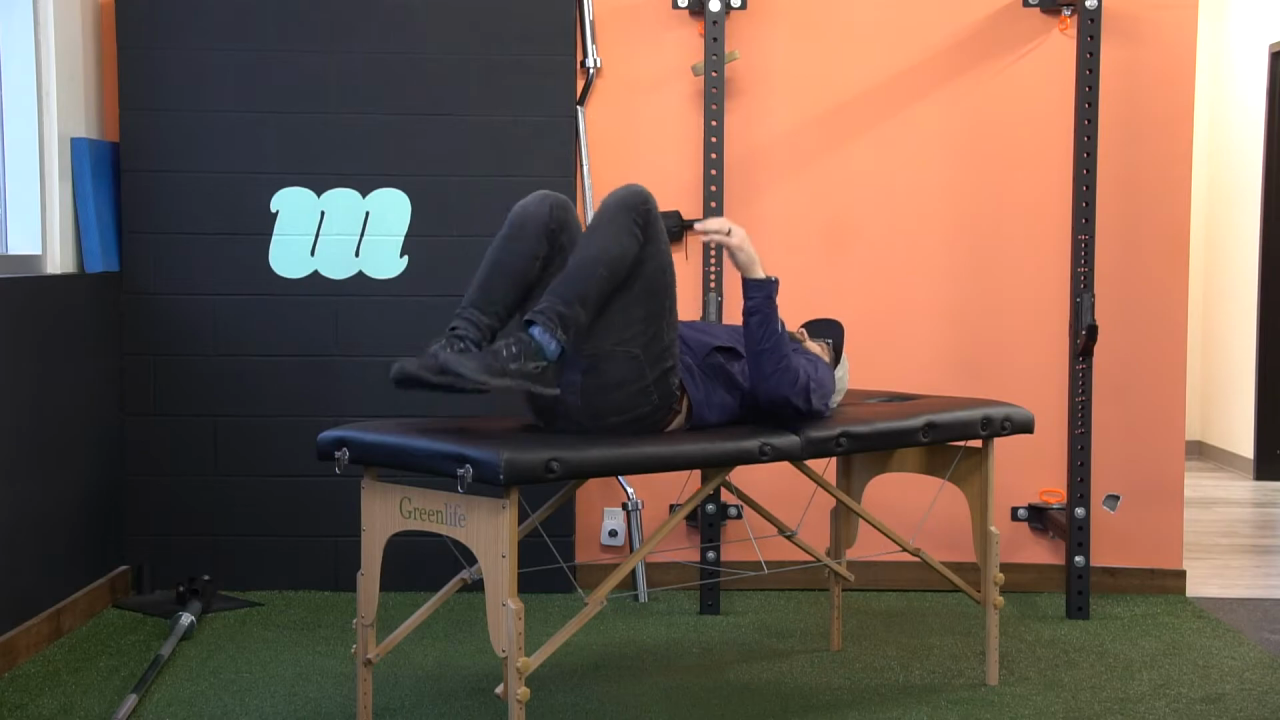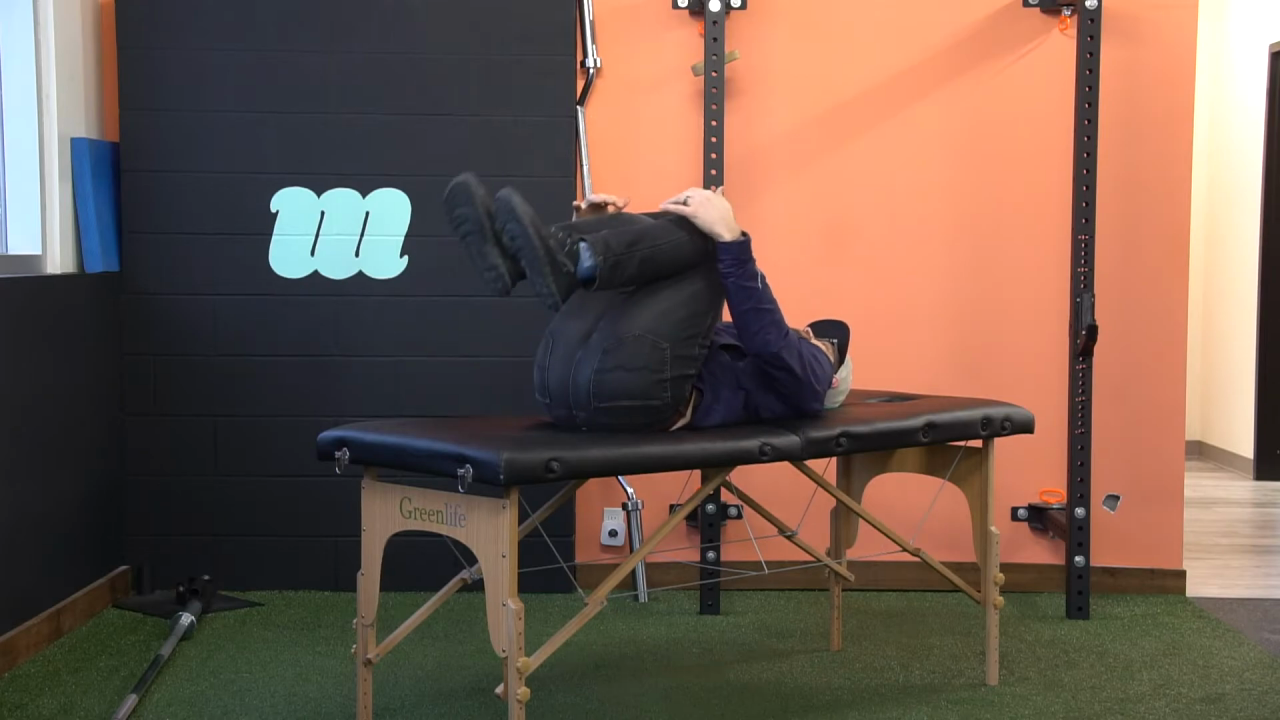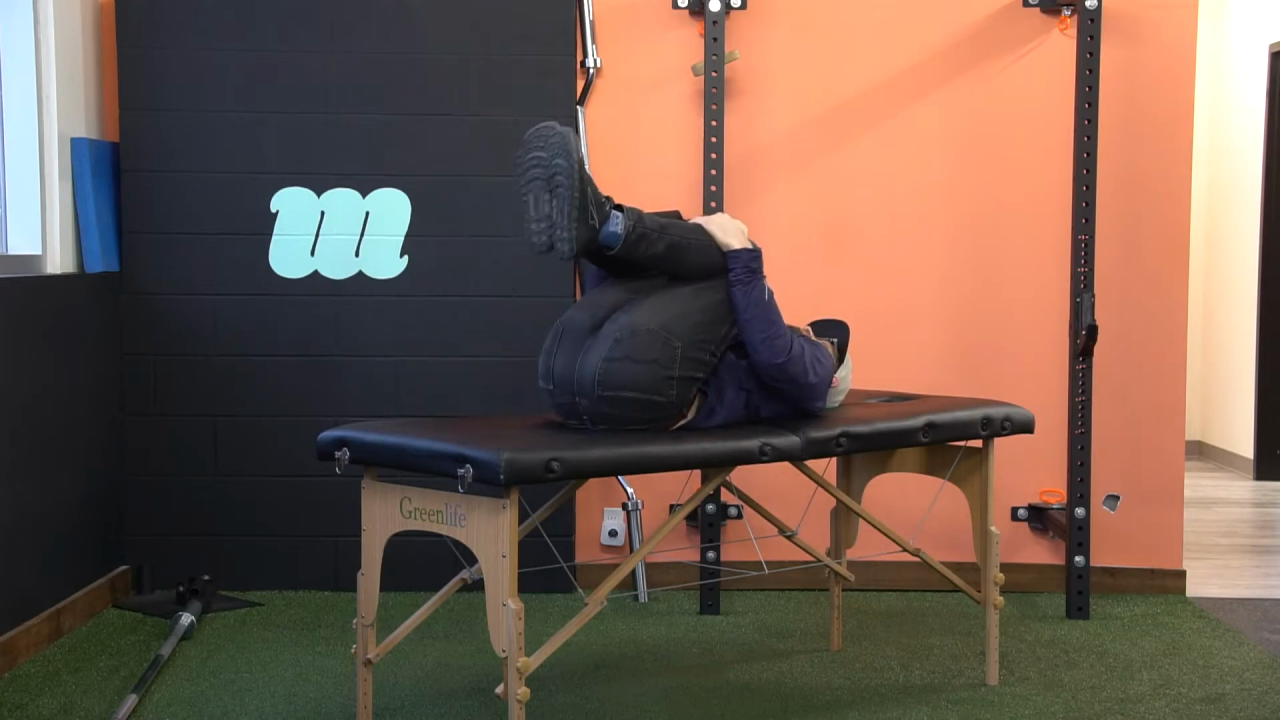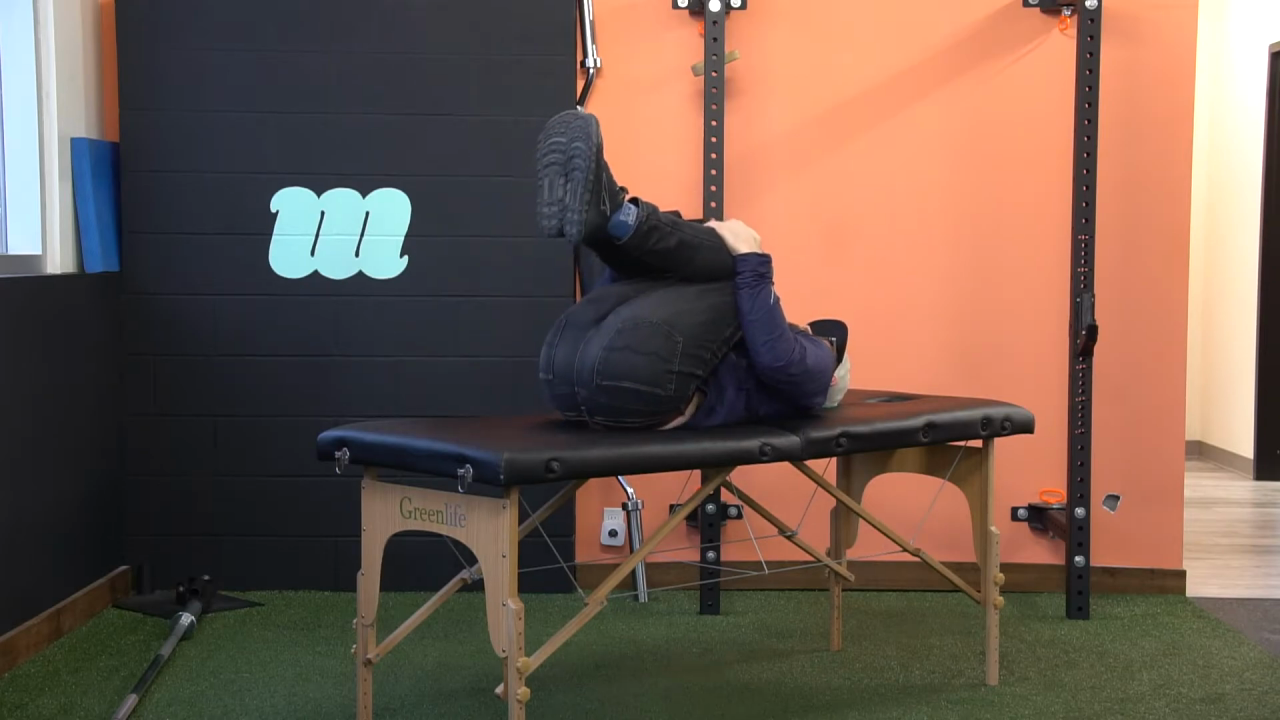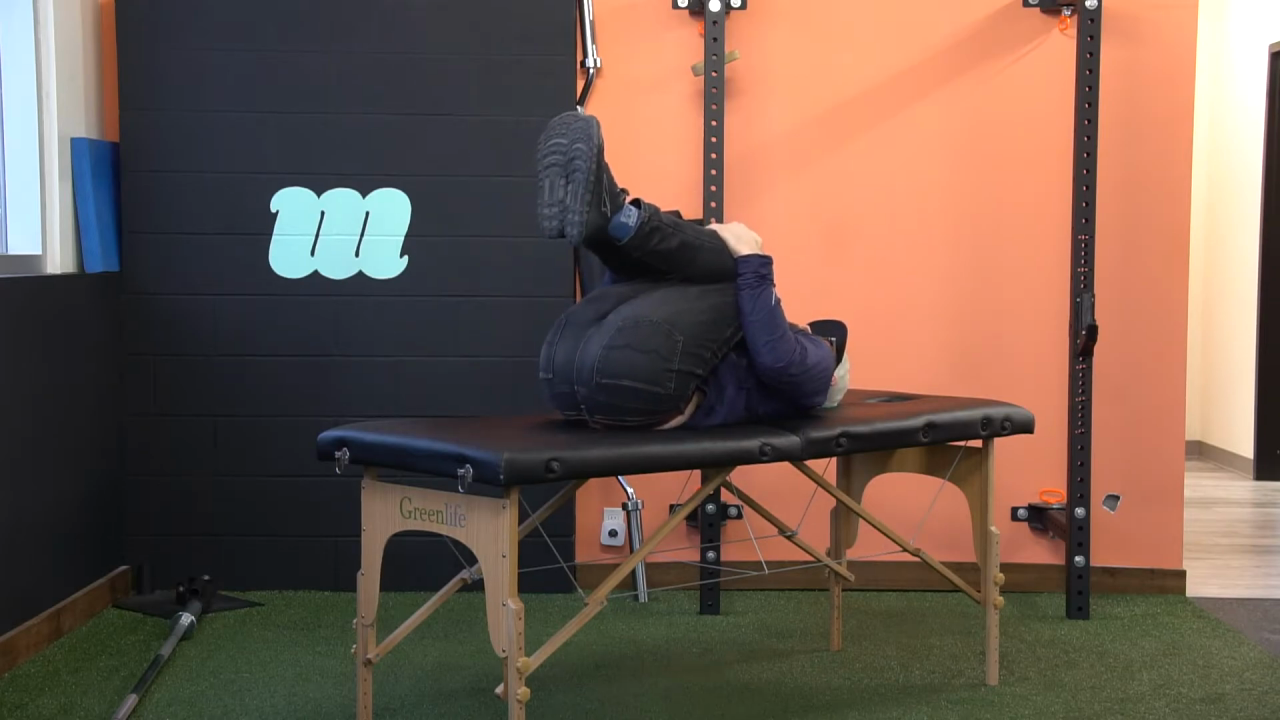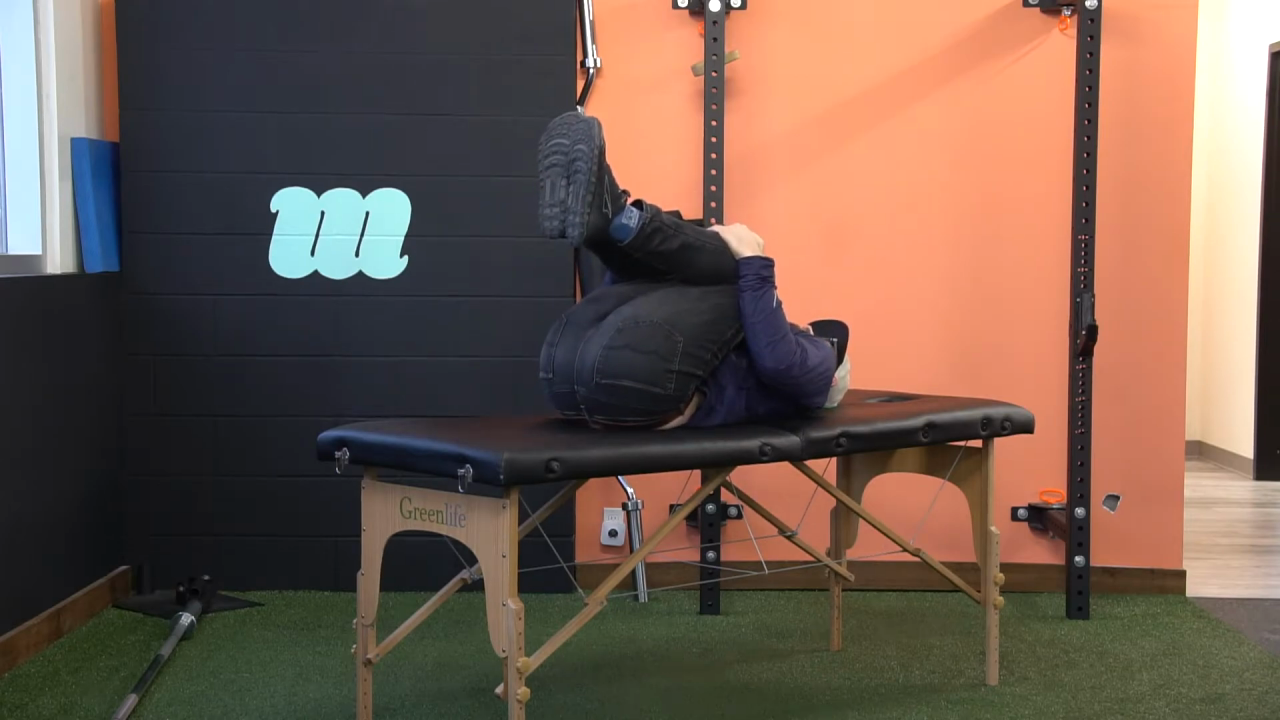
dt=0.4s
person 1, frame 1
left shoulder: (809, 375)
right shoulder: (729, 343)
left elbow: (776, 387)
right elbow: (614, 323)
left wrist: (755, 275)
left hip: (633, 393)
right hip: (570, 384)
left knee: (632, 203)
right knee: (546, 210)
left ankle: (533, 357)
right ankle: (460, 350)
person 1, frame 2
left shoulder: (806, 378)
right shoulder: (728, 343)
left elbow: (769, 339)
left wrist: (731, 239)
right wrist: (598, 230)
left hip: (637, 385)
left knee: (705, 235)
left ankle: (566, 261)
right ankle: (509, 249)
person 1, frame 3
left shoulder: (809, 373)
right shoulder: (733, 343)
left elbow: (773, 354)
left wrist: (742, 253)
left hip: (638, 383)
left ankle: (600, 221)
right ankle: (588, 223)
person 1, frame 4
left shoulder: (812, 366)
right shoulder: (734, 348)
left elbow: (776, 358)
left wrist: (751, 260)
left hip: (639, 380)
left knee: (738, 263)
left ankle: (610, 211)
right ankle: (599, 212)
person 1, frame 5
left shoulder: (813, 364)
right shoulder: (733, 347)
left elbow: (776, 359)
left wrist: (751, 262)
left knee: (739, 267)
left ankle: (611, 213)
right ankle: (602, 213)
person 1, frame 6
left shoulder: (815, 364)
right shoulder: (735, 348)
left elbow: (778, 361)
left wrist: (753, 263)
left knee: (740, 269)
left ankle: (614, 215)
right ankle: (602, 212)
